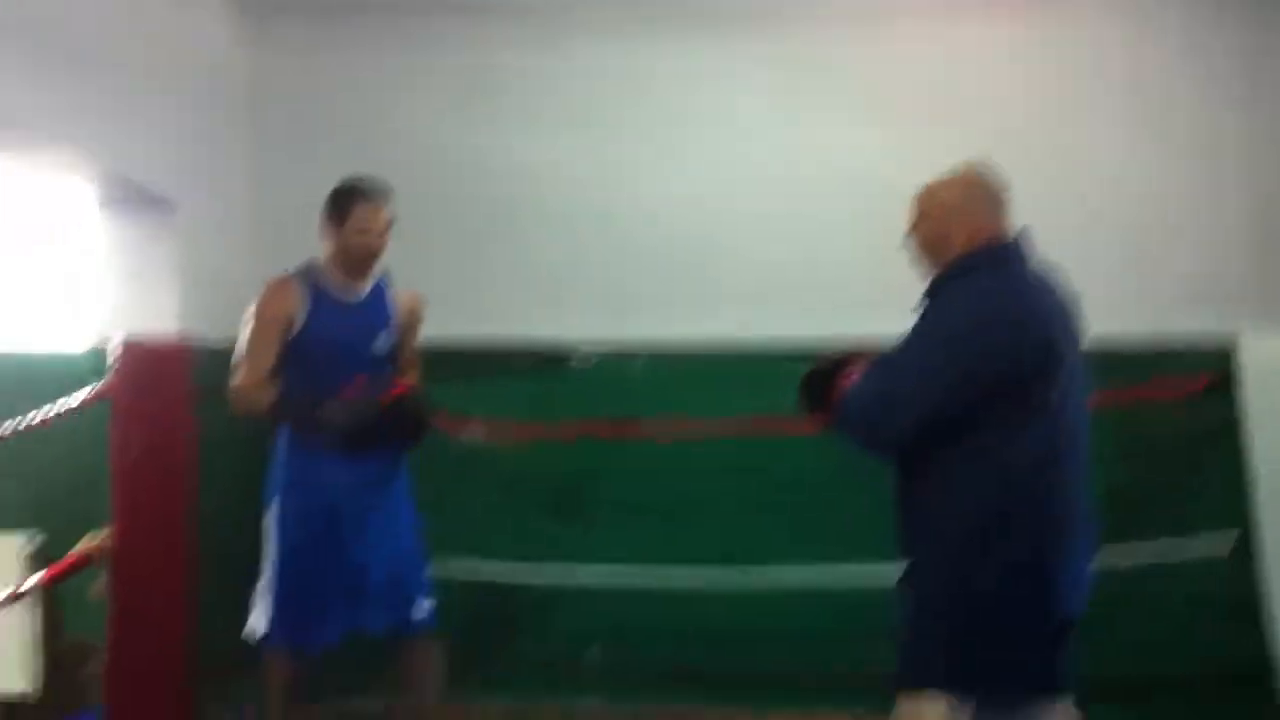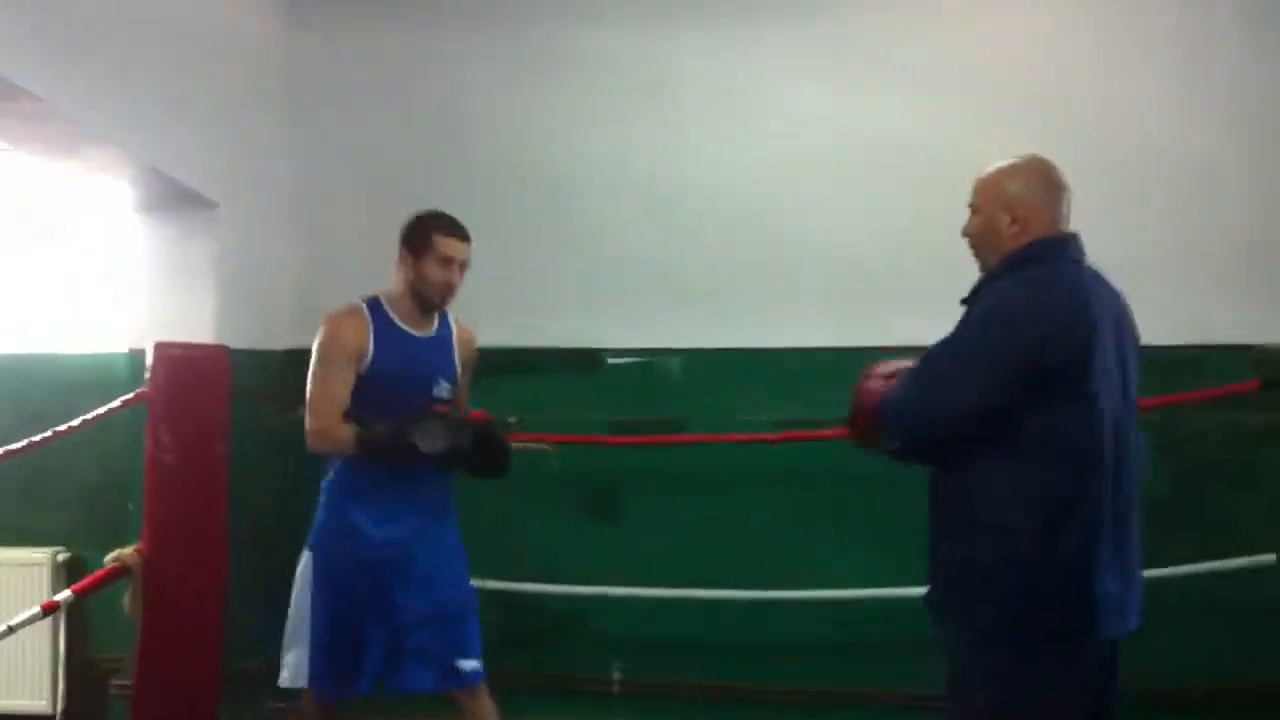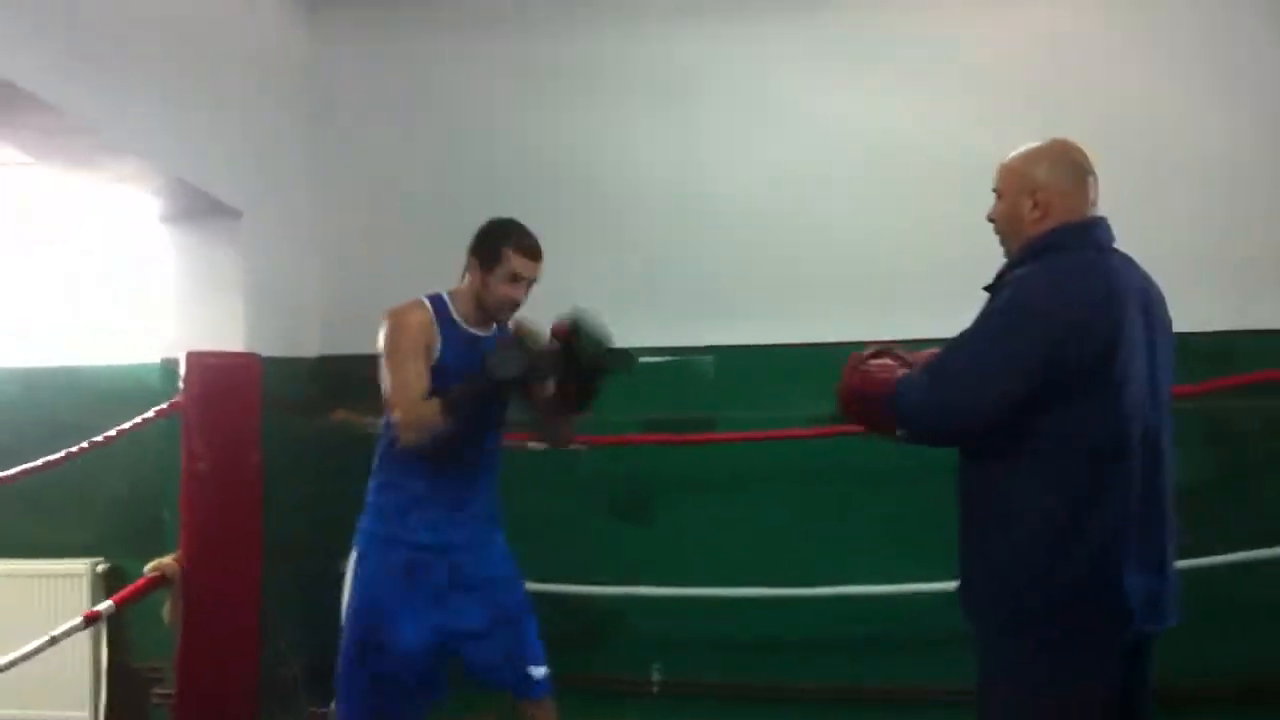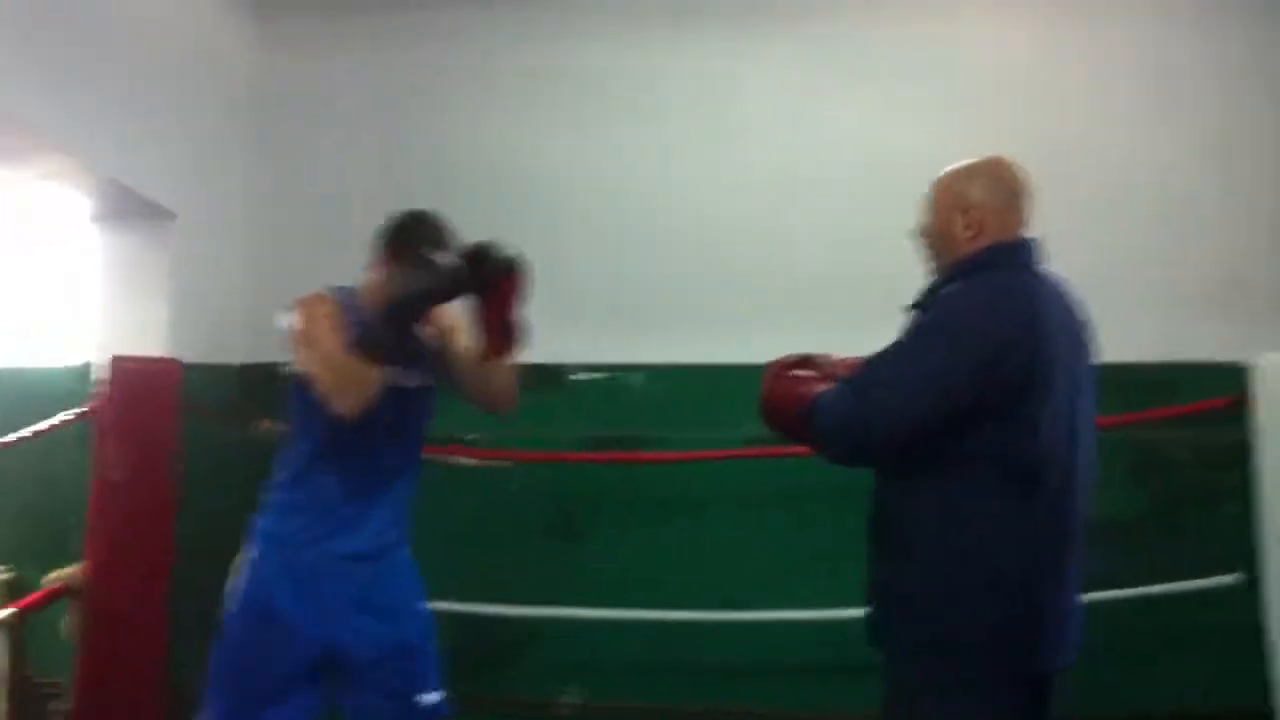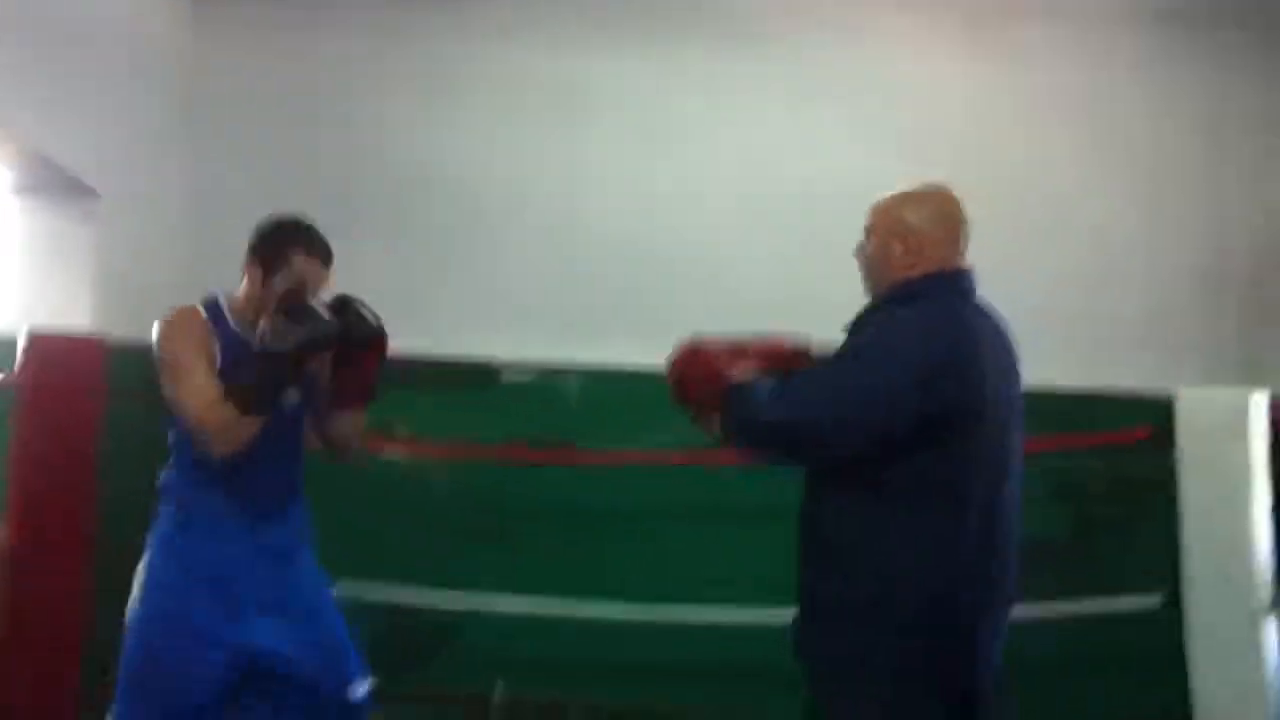
dt=0.2s
person 1, frame 1
left shoulder: (978, 305)
right shoulder: (1034, 295)
left elbow: (887, 413)
left wrist: (849, 390)
right wrist: (873, 380)
left hip: (978, 556)
right hip: (1037, 551)
person 1, frame 2
left shoulder: (1022, 303)
right shoulder: (1097, 297)
left elbow: (920, 417)
left wrist: (878, 404)
right wrist: (918, 382)
left hip: (1017, 581)
right hip: (1086, 571)
person 1, frame 3
left shoulder: (1047, 290)
right shoulder: (1129, 282)
left elbow: (945, 407)
left wrist: (887, 390)
right wrist: (932, 369)
left hip: (1050, 575)
right hip: (1119, 563)
person 1, frame 4
left shoulder: (974, 310)
right shoulder: (1051, 305)
left elbow: (864, 424)
left wrist: (810, 399)
right wrist: (850, 381)
left hip: (959, 600)
right hip: (1027, 586)
person 1, frame 5
left shoulder: (917, 336)
right shoulder: (979, 330)
left elbow: (798, 427)
left wrist: (739, 392)
right wrist: (776, 385)
left hip: (889, 613)
right hip: (955, 595)
person 2, frame 1
left shoulder: (402, 305)
right shoulder: (285, 298)
right elbow: (244, 389)
left wrist: (404, 408)
right wrist: (314, 409)
left hip: (379, 482)
right hip: (306, 484)
left knee: (417, 628)
right knee: (287, 632)
person 2, frame 2
left shoulder: (460, 342)
right shoulder: (349, 330)
right elbow: (320, 433)
right wrist: (398, 439)
left hip: (428, 529)
right hip: (349, 531)
person 2, frame 3
left shoulder: (519, 337)
right shoulder: (412, 323)
left elbow: (555, 427)
right elbow: (409, 428)
right wrist: (481, 384)
left hip: (476, 540)
right hip: (396, 541)
person 2, frame 4
left shoulder: (439, 326)
right shoulder: (322, 313)
left elbow: (499, 399)
right elbow: (346, 397)
left wrist: (499, 311)
right wrist: (401, 315)
left hip: (379, 554)
right hip: (294, 544)
person 2, frame 5
left shoulder: (311, 334)
right shoulder: (188, 330)
left elbow: (343, 442)
right elbow: (217, 437)
left wrist: (355, 371)
right wrist: (274, 365)
left hip: (280, 557)
right hip: (191, 557)
